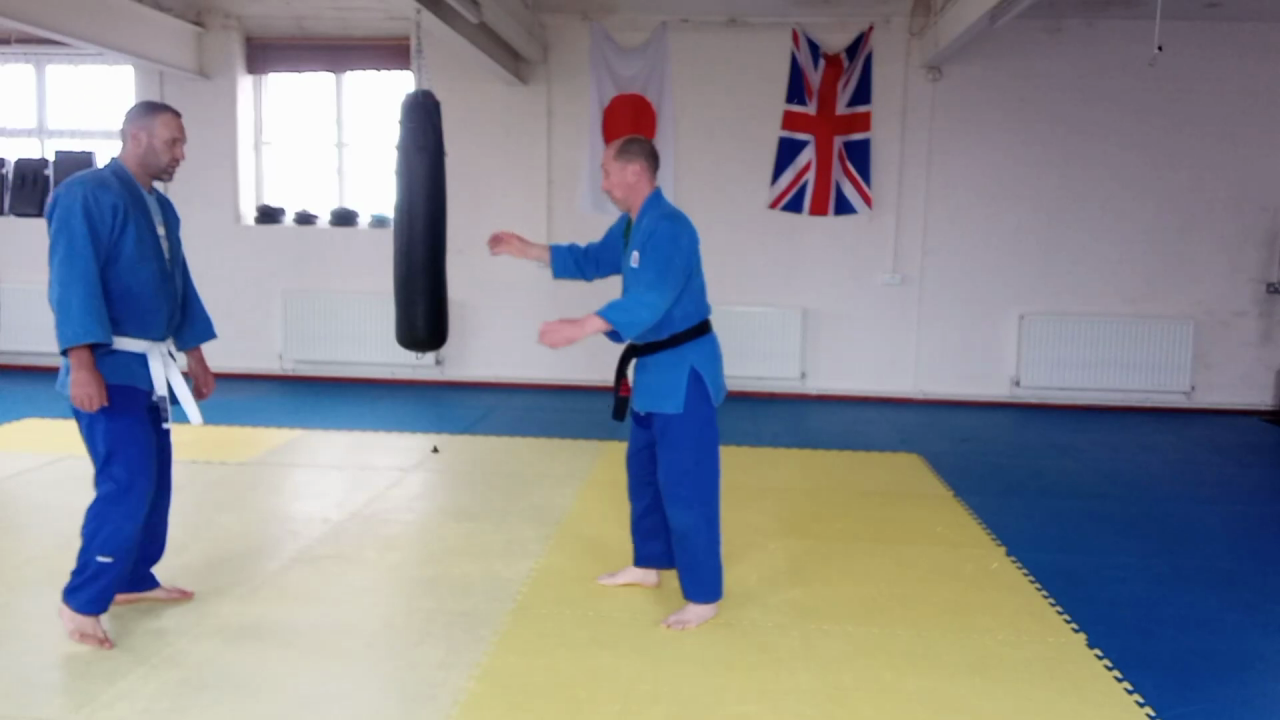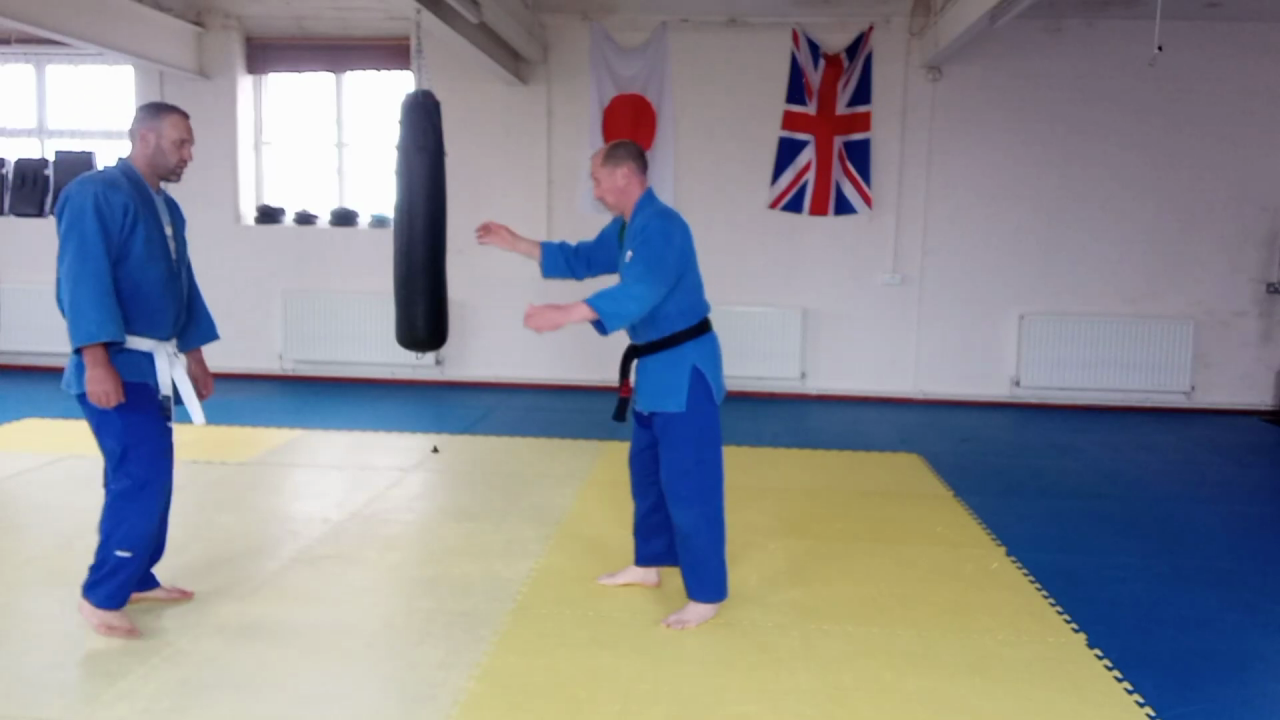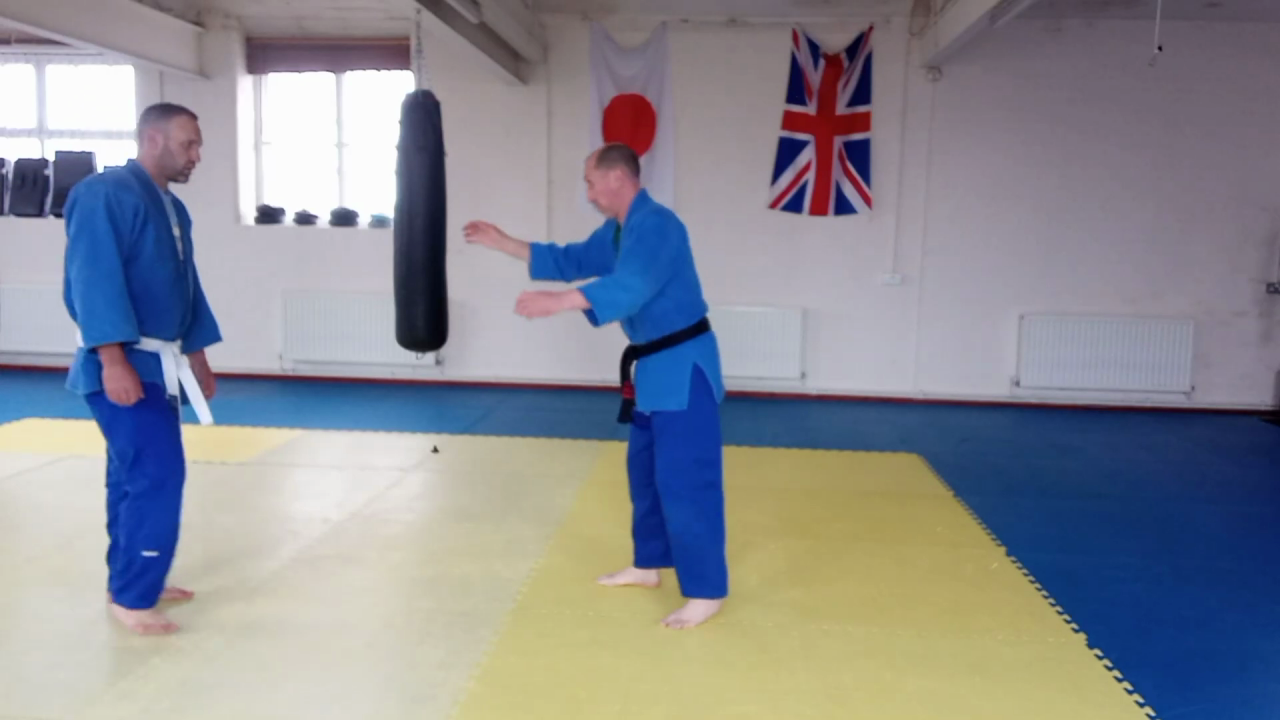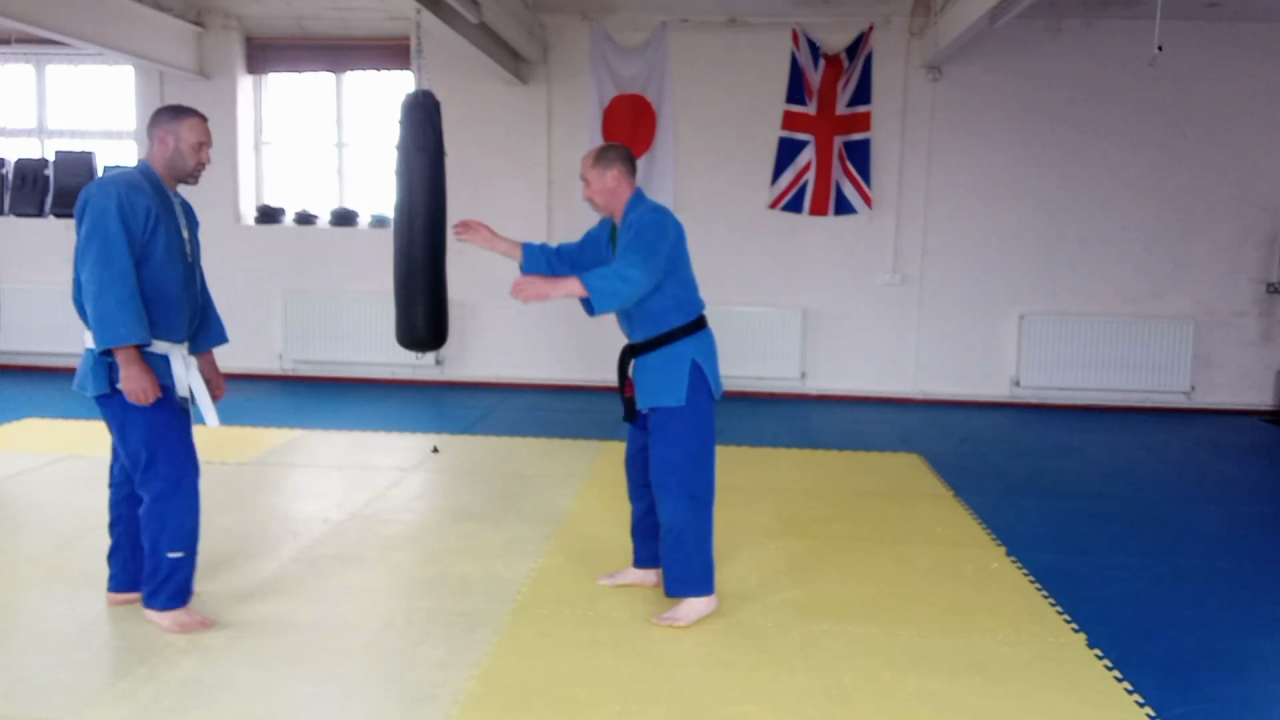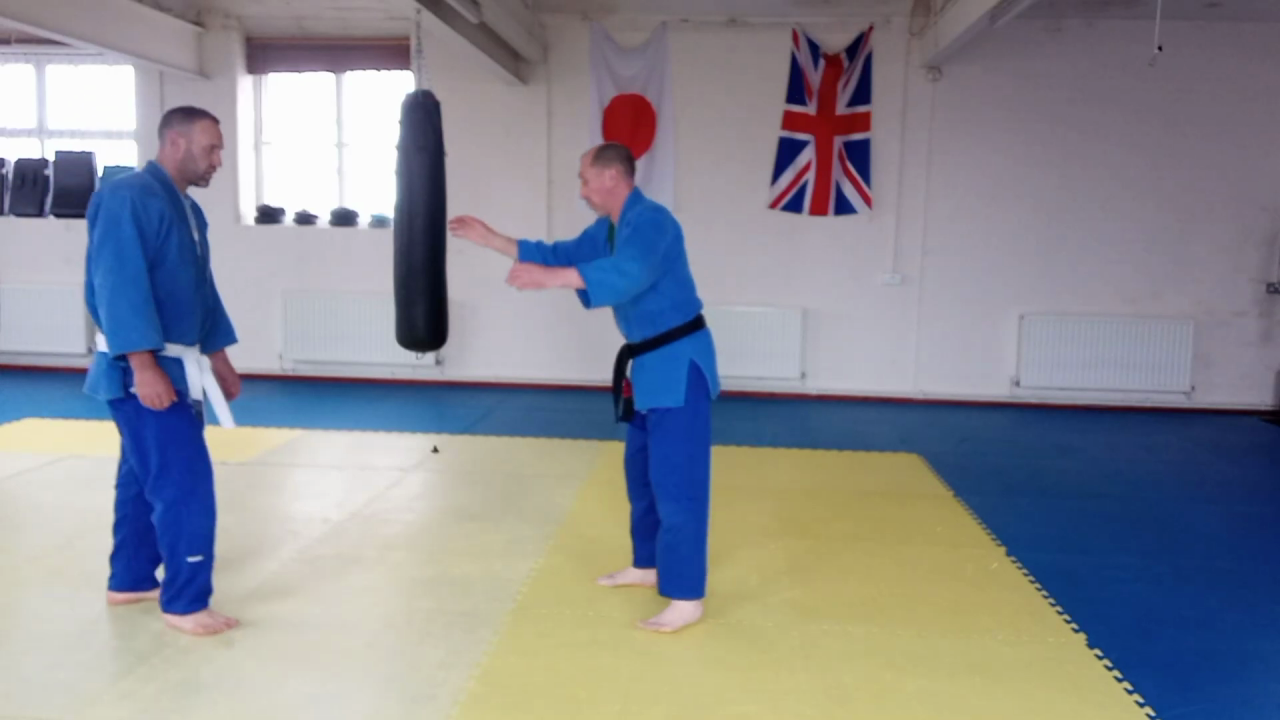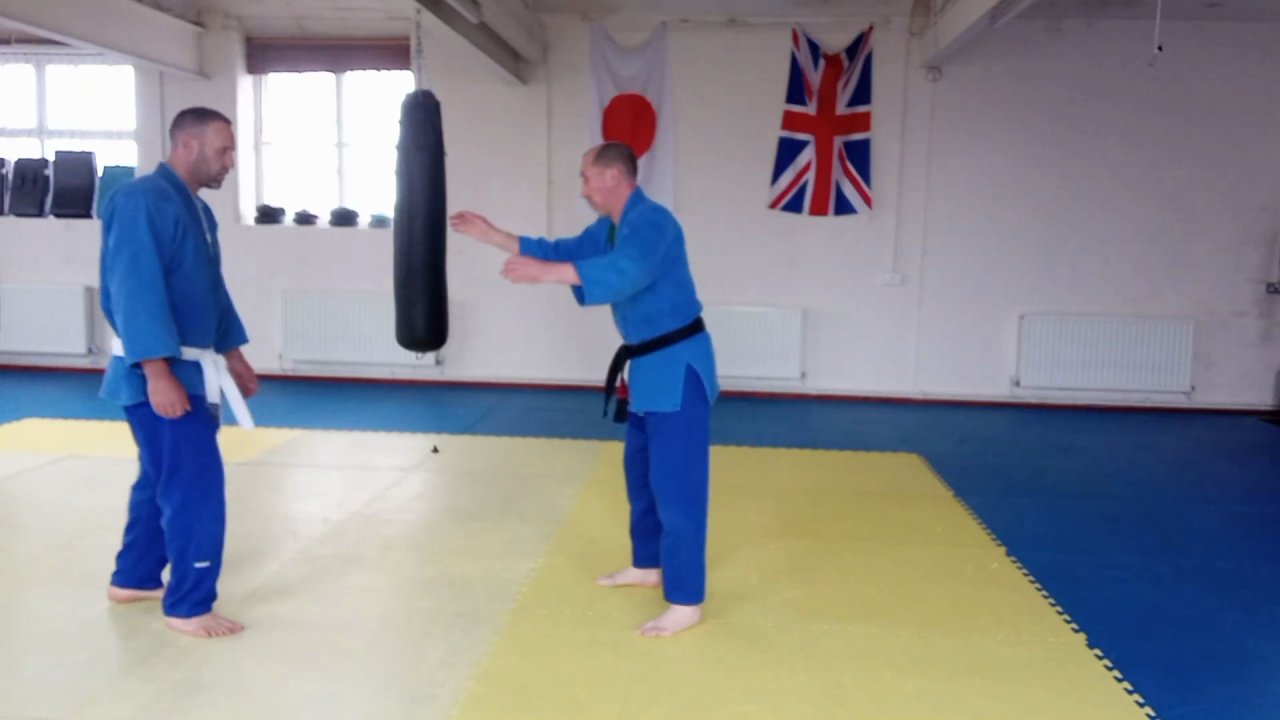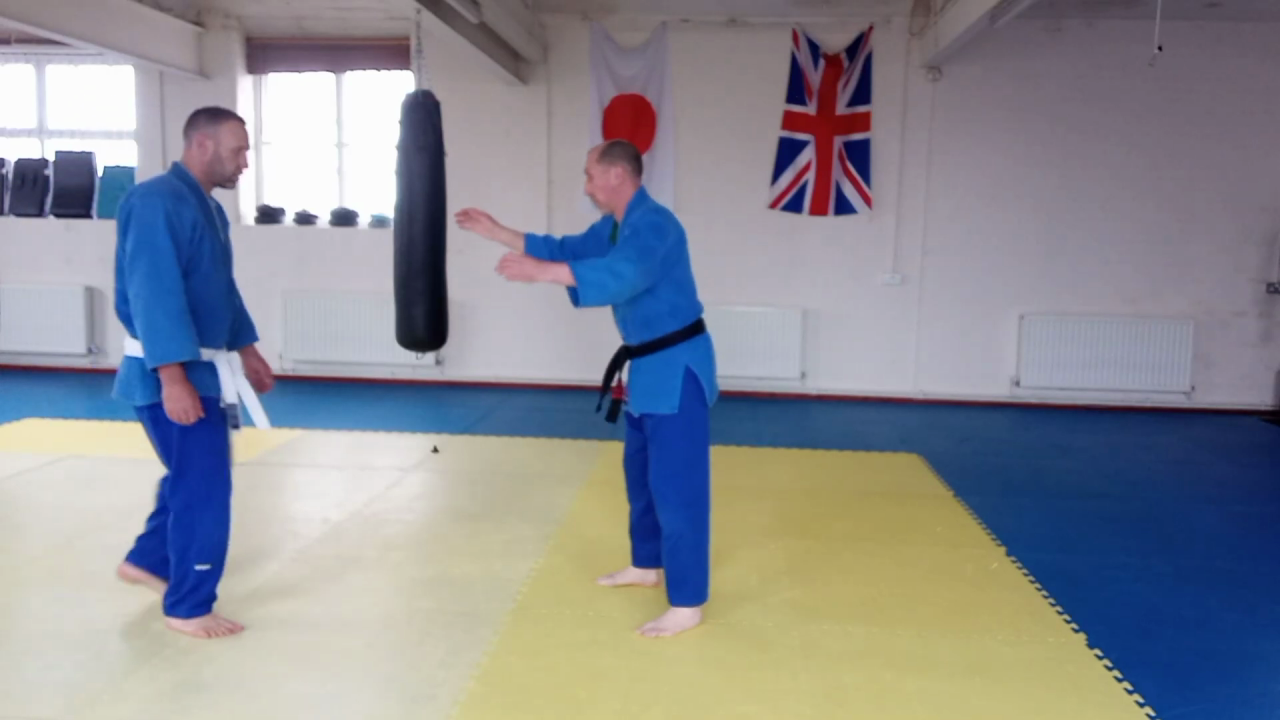
dt=0.1s
person 1, frame 1
left shoulder: (160, 206)
right shoulder: (87, 194)
left elbow: (178, 285)
right elbow: (74, 284)
left wrist: (195, 355)
right wrist: (81, 363)
left hip: (150, 365)
right hip: (107, 367)
left knee: (151, 481)
right knee: (127, 484)
left ankle: (133, 580)
right ankle: (82, 601)
person 1, frame 2
left shoulder: (166, 207)
right shoulder: (96, 194)
left elbow: (182, 285)
right elbow: (84, 281)
left wrist: (194, 357)
right wrist: (97, 361)
left hip: (153, 362)
right hip: (112, 364)
left knee: (140, 475)
right knee: (144, 475)
left ankle: (134, 578)
right ankle: (103, 594)
person 1, frame 3
left shoulder: (172, 208)
right shoulder: (105, 194)
left elbow: (186, 286)
right elbow: (95, 282)
left wrist: (197, 358)
right wrist: (114, 360)
left hip: (159, 362)
right hip: (122, 364)
left knee: (137, 475)
right knee: (157, 474)
left ankle: (137, 579)
right ankle: (133, 595)
person 1, frame 4
left shoulder: (179, 208)
right shoulder: (116, 195)
left elbow: (193, 288)
right elbow: (107, 284)
left wrist: (206, 358)
right wrist: (130, 362)
left hip: (163, 362)
right hip: (128, 366)
left knee: (138, 475)
right knee: (171, 475)
left ankle: (128, 579)
right ankle: (167, 596)
person 1, frame 5
left shoulder: (188, 209)
right shoulder: (127, 198)
left elbow: (201, 291)
right elbow: (120, 289)
left wrist: (218, 358)
right wrist: (144, 366)
left hip: (176, 364)
right hip: (142, 369)
left knee: (145, 477)
right knee: (184, 480)
left ankle: (130, 579)
right ankle: (184, 601)
person 1, frame 6
left shoulder: (196, 209)
right shoulder: (141, 201)
right elbow: (136, 293)
left wrist: (233, 354)
right wrist: (159, 373)
left hip: (188, 367)
right hip: (157, 373)
left knee: (163, 478)
right knee: (196, 484)
left ankle: (134, 576)
right ankle: (186, 605)
person 1, frame 7
left shoulder: (207, 208)
right shoulder: (156, 202)
right elbow: (154, 297)
left wrist: (247, 352)
right wrist: (173, 378)
left hip: (201, 368)
right hip: (171, 375)
left knee: (193, 477)
right knee: (202, 486)
left ankle: (148, 560)
right ankle: (187, 606)
person 2, frame 1
left shoulder: (668, 227)
right shoulder: (629, 226)
left elbow: (649, 300)
right elbow: (592, 260)
left wrist: (579, 327)
right wrist: (527, 250)
left hip: (683, 367)
right hip: (655, 366)
left knee: (684, 482)
right knee: (644, 472)
left ankle: (703, 596)
right ankle: (648, 565)
person 2, frame 2
left shoulder: (661, 226)
right shoulder: (624, 229)
left elbow: (636, 296)
right elbow: (583, 258)
left wrist: (565, 315)
right wrist: (517, 243)
left hip: (685, 367)
right hip: (656, 365)
left knee: (689, 482)
right knee: (648, 470)
left ankle: (706, 594)
right ankle: (649, 563)
person 2, frame 3
left shoulder: (657, 225)
right shoulder: (617, 231)
left elbow: (631, 288)
right elbow: (572, 260)
left wrist: (557, 303)
right wrist: (504, 243)
left hip: (684, 366)
right hip: (654, 365)
left knee: (684, 480)
right knee: (645, 472)
left ankle: (706, 592)
right ankle: (648, 564)
person 2, frame 4
left shoulder: (653, 222)
right shoulder: (611, 230)
left elbow: (628, 280)
right elbow: (564, 257)
left wrist: (552, 289)
right wrist: (495, 242)
left hip: (682, 364)
right hip: (652, 363)
left knee: (678, 479)
right knee: (643, 470)
left ankle: (696, 592)
right ankle: (649, 565)
person 2, frame 5
left shoulder: (651, 221)
right shoulder: (607, 229)
left elbow: (625, 274)
right elbow: (560, 254)
left wrist: (549, 278)
right wrist: (490, 238)
left hip: (679, 363)
right hip: (650, 363)
left knee: (676, 479)
right knee: (642, 470)
left ankle: (685, 596)
right ankle: (647, 565)
person 2, frame 6
left shoulder: (651, 223)
right shoulder: (609, 227)
left elbow: (622, 273)
right elbow: (565, 251)
left wrist: (545, 274)
right wrist: (492, 235)
left hip: (677, 365)
right hip: (649, 364)
left knee: (676, 482)
right knee: (642, 471)
left ankle: (685, 602)
right ankle: (648, 564)
person 2, frame 7
left shoulder: (653, 224)
right shoulder: (613, 226)
left elbow: (618, 275)
right elbow: (568, 250)
left wrist: (541, 272)
right wrist: (497, 232)
left hip: (677, 367)
right hip: (650, 365)
left knee: (676, 483)
right knee: (642, 471)
left ankle: (687, 603)
right ankle: (648, 563)
